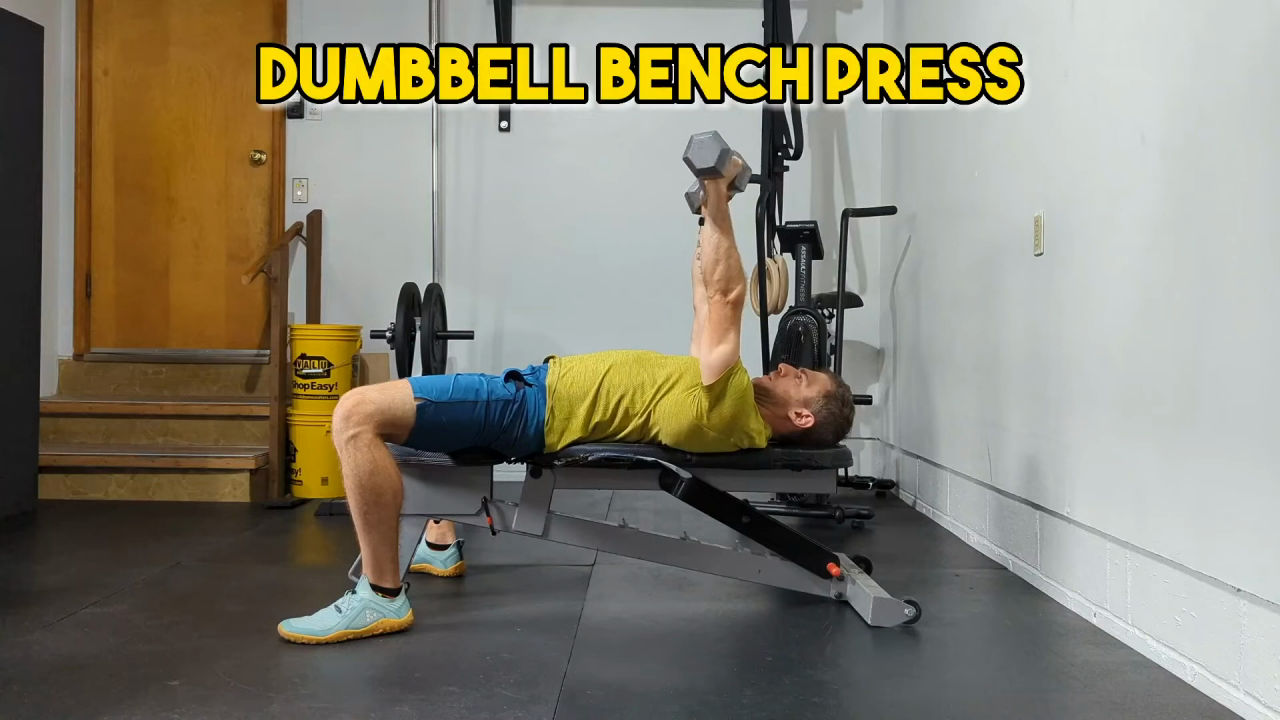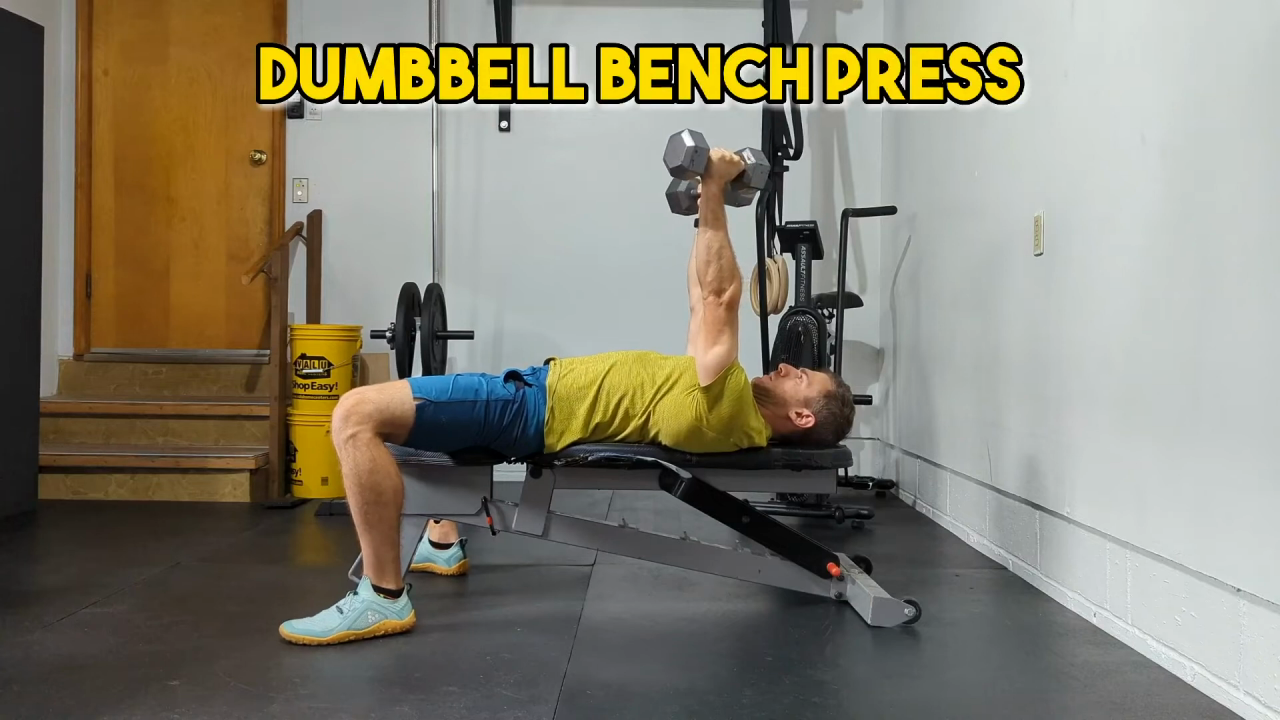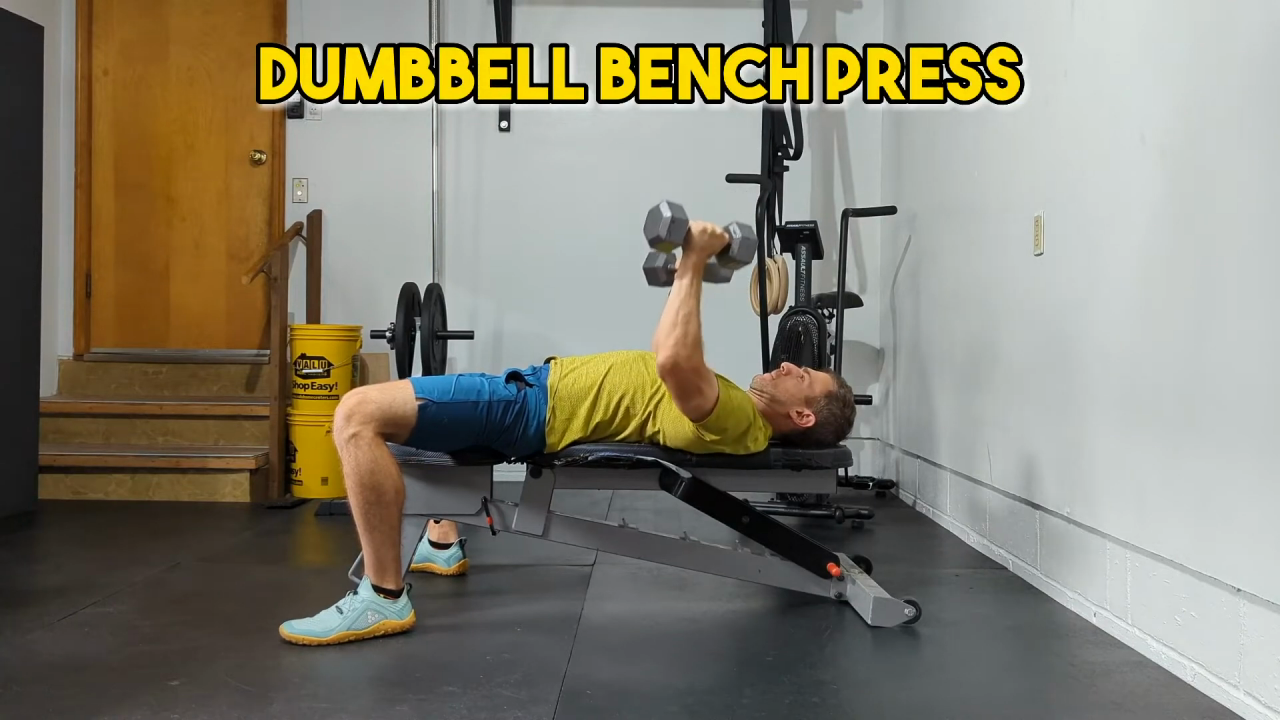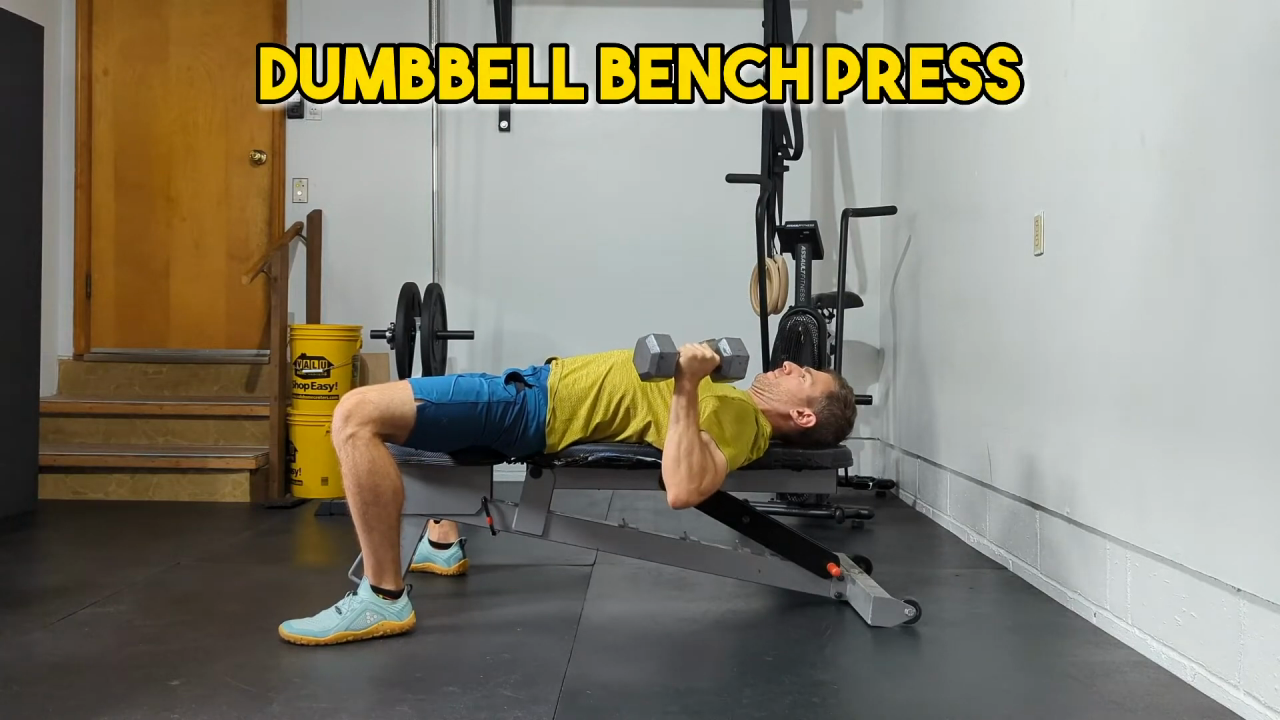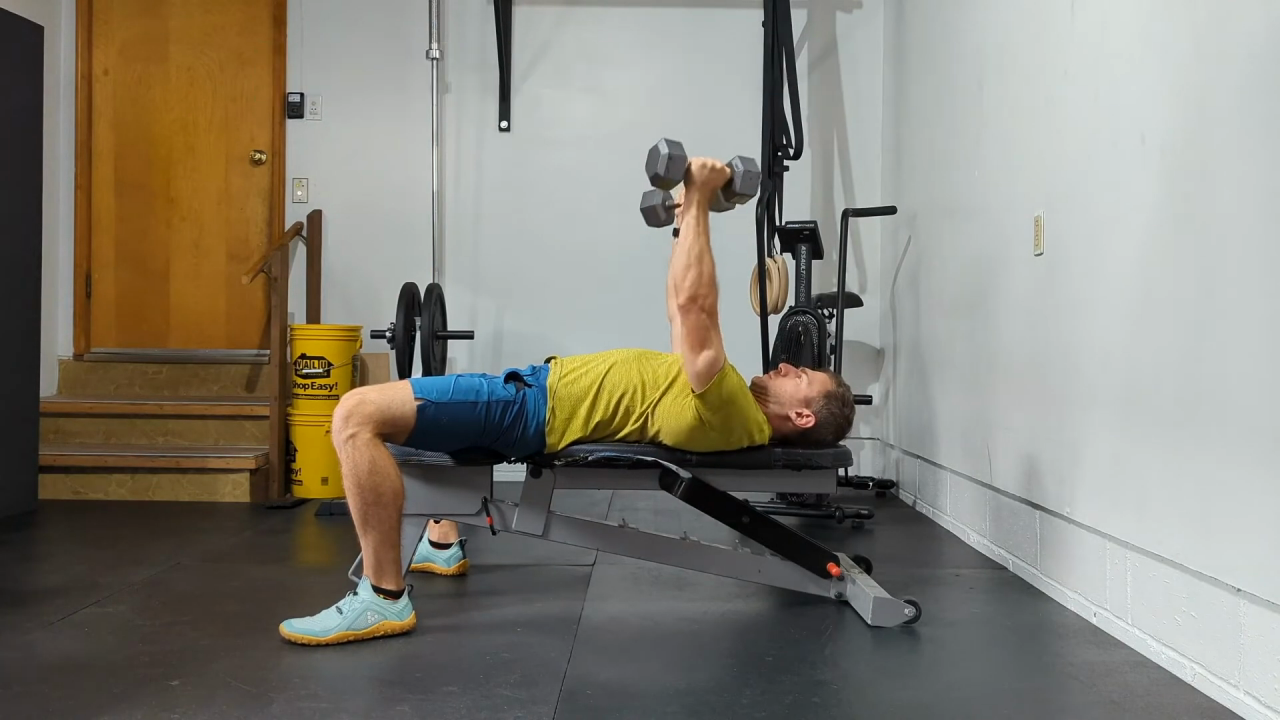
dt=1s
person 1, frame 1
left shoulder: (727, 417)
right shoulder: (736, 406)
left elbow: (726, 296)
right elbow: (708, 301)
left wrist: (718, 195)
right wrist: (710, 209)
left hip: (532, 408)
right hip: (545, 384)
left knee: (358, 414)
right knee: (409, 401)
left ankle: (382, 596)
right ankle: (439, 546)
person 1, frame 2
left shoulder: (728, 415)
right shoulder: (734, 407)
left elbow: (720, 297)
right elbow: (705, 302)
left wrist: (713, 194)
right wrist: (707, 208)
left hip: (531, 409)
left knee: (357, 414)
right knee: (414, 401)
left ankle: (383, 597)
right ankle: (442, 543)
person 1, frame 3
left shoulder: (736, 424)
right shoulder: (740, 410)
left elbow: (672, 361)
right elbow: (679, 357)
left wrist: (693, 266)
right wrist: (690, 268)
left hip: (536, 408)
right hip: (546, 385)
left knee: (359, 414)
right knee: (417, 402)
left ankle: (384, 598)
right ankle: (441, 546)
person 1, frame 4
left shoulder: (740, 425)
right shoulder: (738, 407)
left elbow: (683, 490)
left wrist: (685, 387)
right wrist: (691, 378)
left hip: (535, 407)
left knee: (358, 414)
right knee: (418, 402)
left ankle: (383, 598)
right ankle: (441, 543)
person 1, frame 5
left shoulder: (730, 416)
right shoulder: (735, 407)
left elbow: (690, 303)
right elbow: (690, 306)
left wrist: (699, 202)
right wrist: (687, 217)
left hip: (534, 409)
right hip: (544, 386)
left knee: (357, 416)
right knee: (416, 400)
left ankle: (384, 598)
right ankle: (442, 546)
